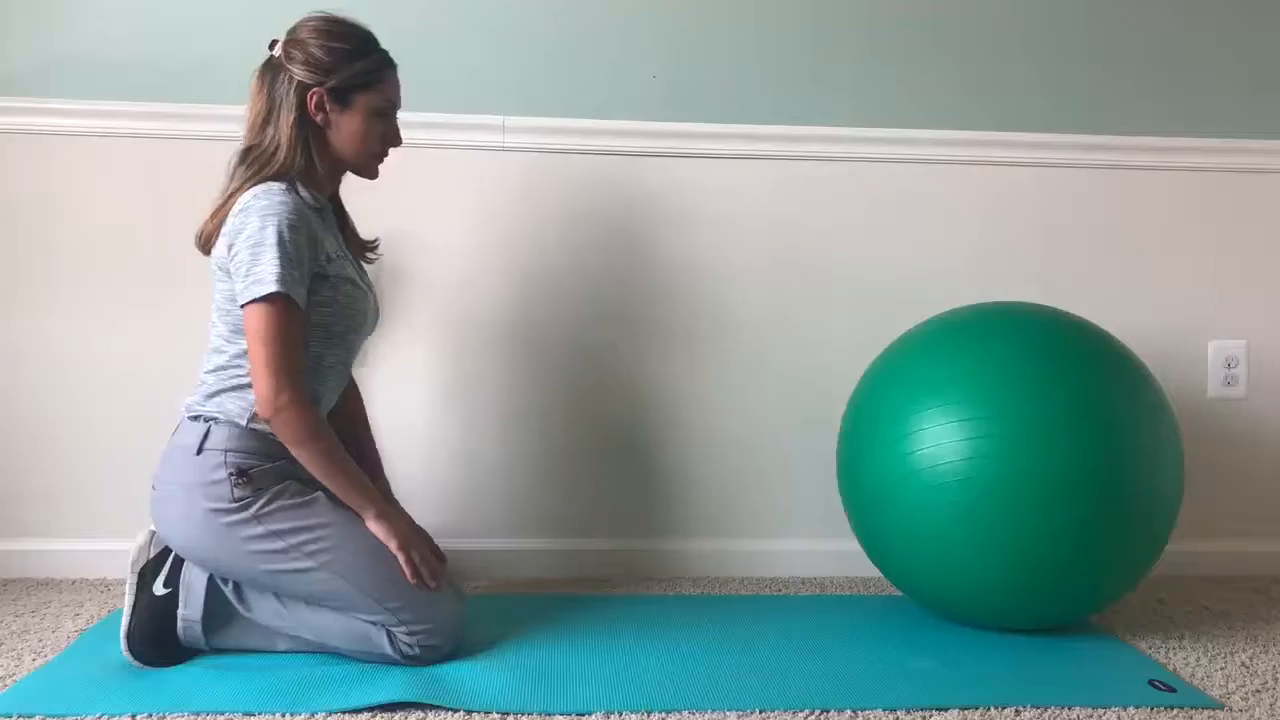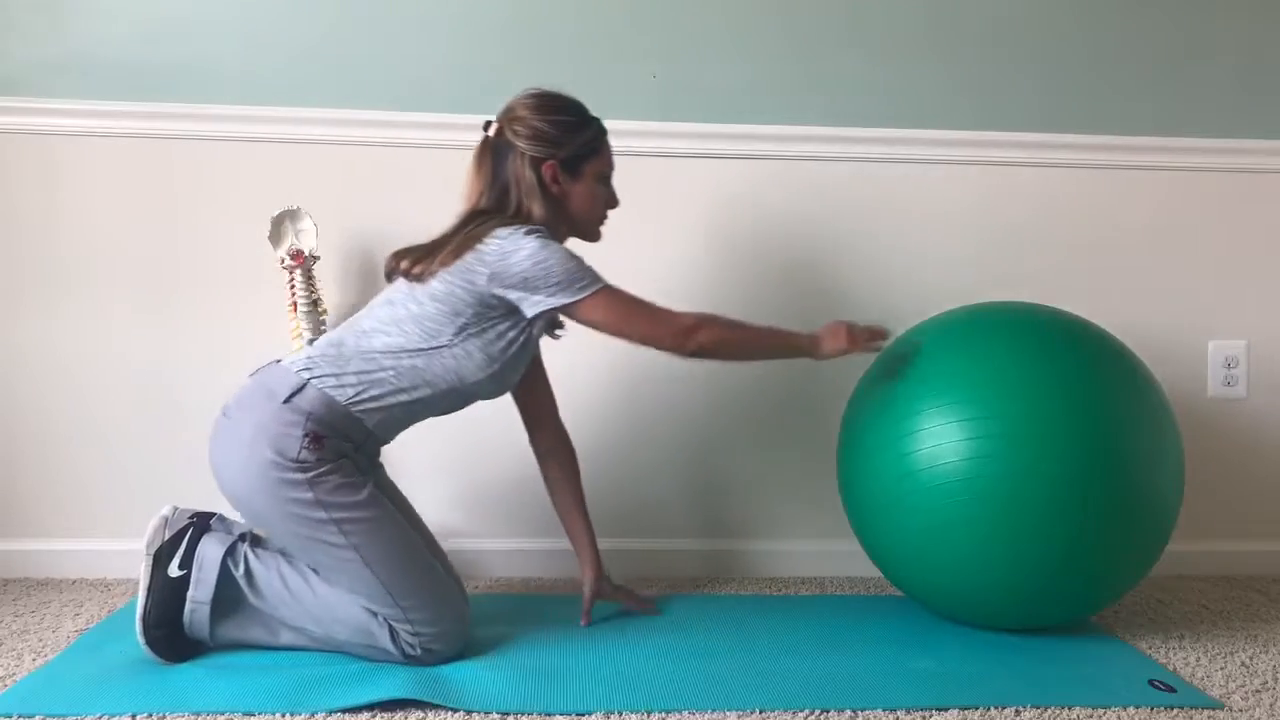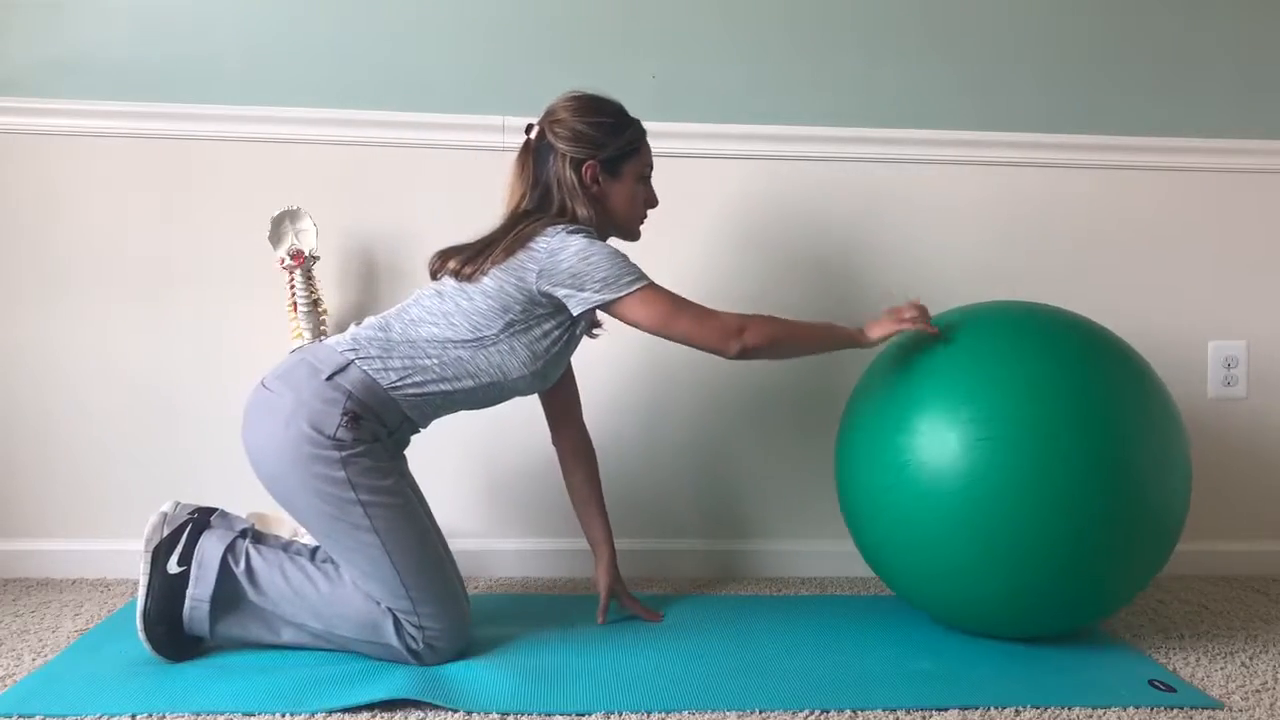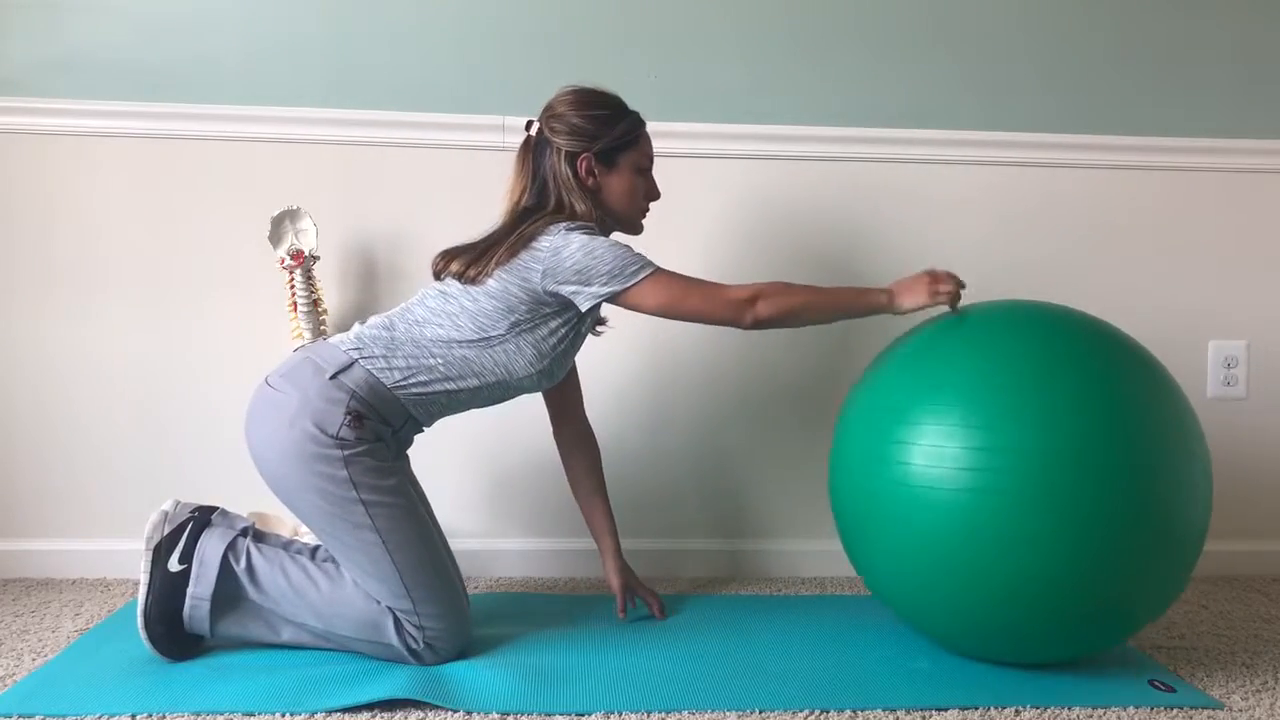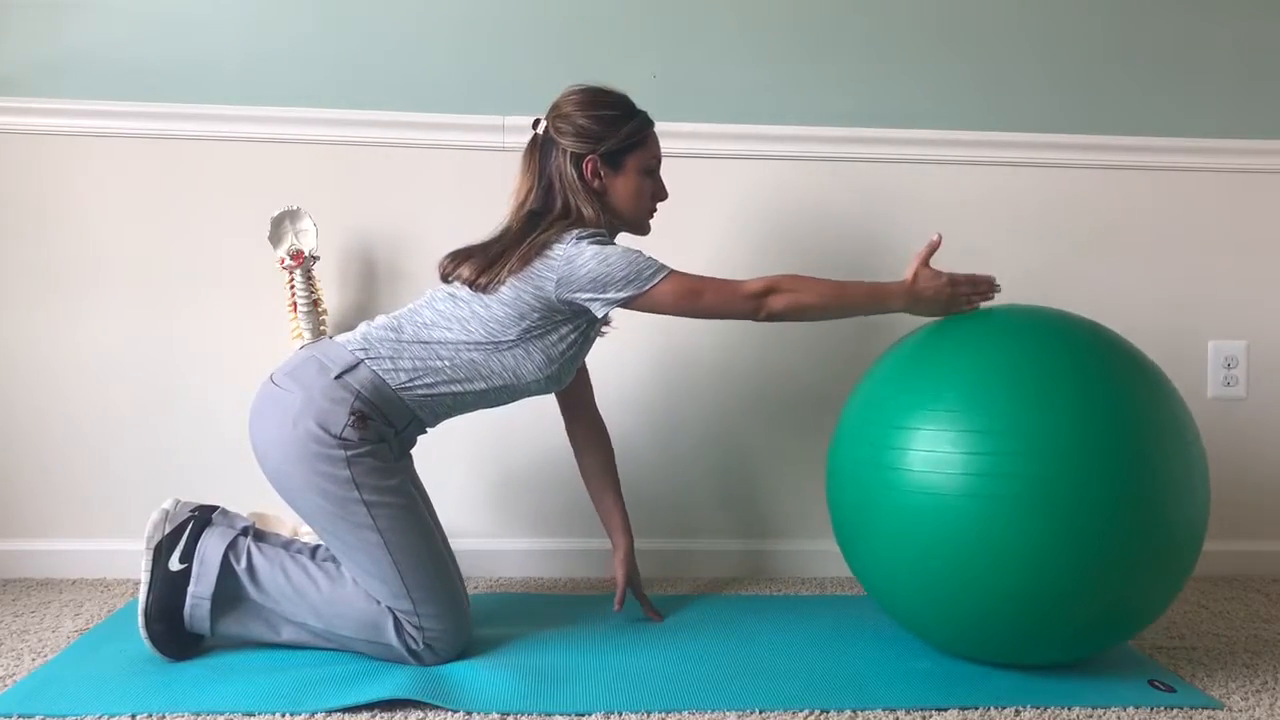
dt=0.7s
person 1, frame 1
left shoulder: (315, 211)
right shoulder: (276, 212)
left elbow: (332, 378)
right elbow: (280, 401)
left wrist: (383, 507)
right wrist: (381, 515)
left hip: (266, 472)
right hip: (229, 482)
left knee: (421, 584)
right knee: (432, 625)
left ankle: (196, 575)
right ankle: (196, 602)
person 1, frame 2
left shoulder: (511, 263)
right shoulder: (519, 255)
left elbow: (548, 436)
right elbow: (681, 333)
left wrist: (592, 566)
right wrist: (814, 342)
left hip: (295, 436)
right hip: (281, 442)
left knee: (430, 599)
right knee: (432, 630)
left ankle: (216, 549)
right ankle: (207, 583)
person 1, frame 3
left shoulder: (545, 263)
right shoulder: (568, 254)
left elbow: (570, 435)
right elbow: (730, 336)
left wrist: (607, 565)
right wrist: (864, 332)
left hip: (324, 418)
right hip: (317, 420)
left knee: (419, 598)
right knee: (434, 631)
left ankle: (217, 547)
right ankle: (207, 577)
person 1, frame 4
left shoulder: (554, 263)
right shoulder: (574, 253)
left elbow: (572, 429)
right elbow: (745, 307)
left wrist: (614, 560)
right wrist: (891, 298)
left hip: (327, 415)
right hip: (321, 419)
left knee: (422, 599)
right knee: (434, 631)
left ankle: (215, 545)
right ankle: (209, 575)
person 1, frame 5
left shoulder: (556, 259)
right shoulder: (586, 263)
left elbow: (583, 422)
right elbow: (761, 300)
left wrist: (624, 550)
right wrist: (911, 296)
left hip: (328, 409)
right hip: (324, 419)
left knee: (410, 590)
right knee: (435, 631)
left ankle: (215, 544)
right ankle: (205, 574)
